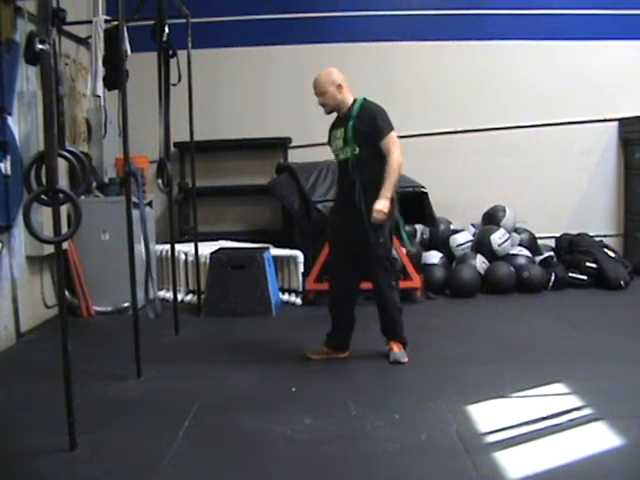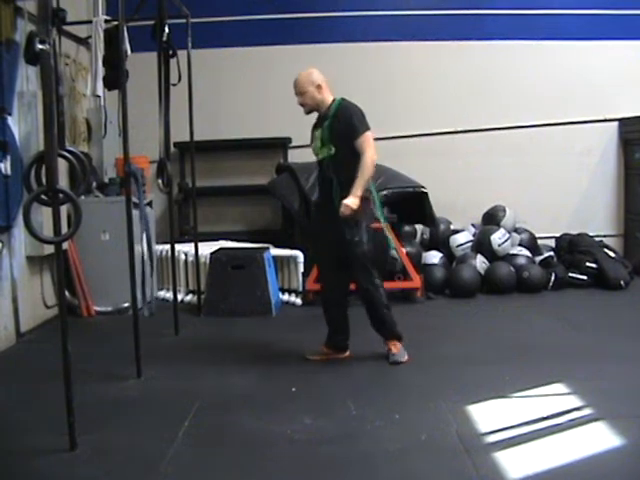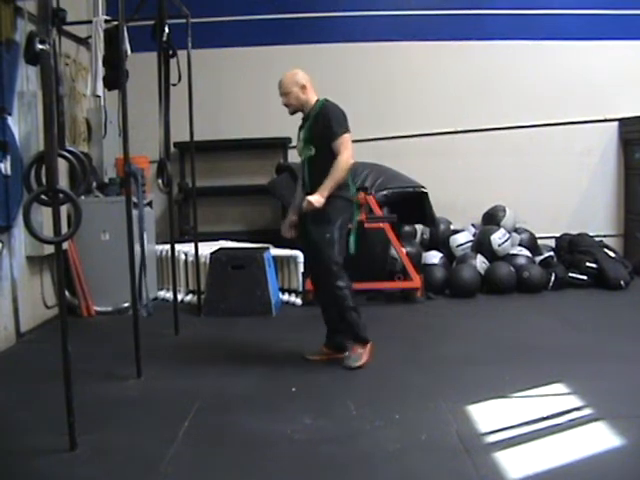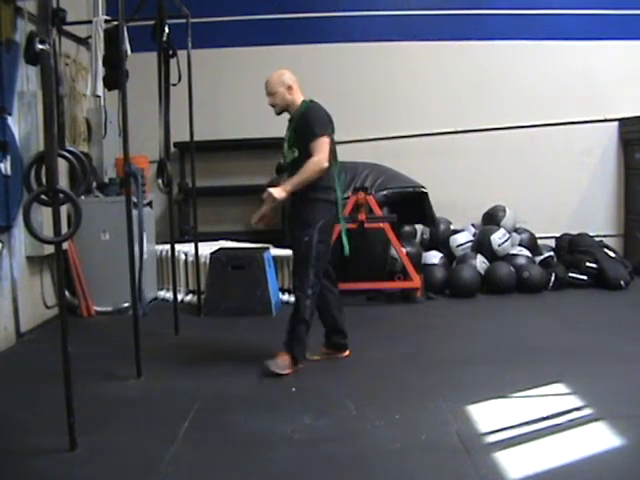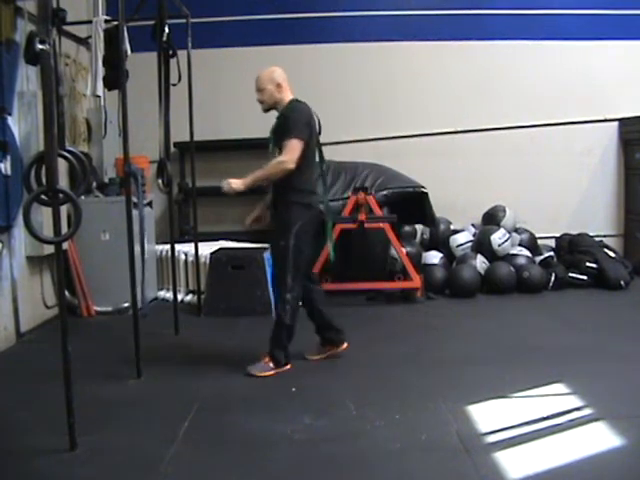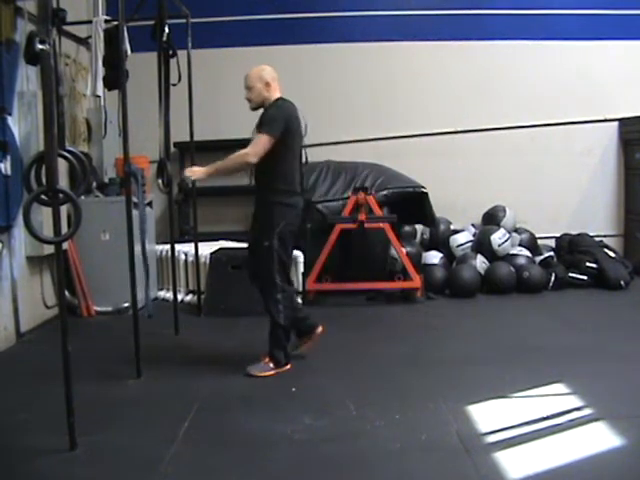
dt=0.2s
person 1, frame 1
left shoulder: (370, 113)
right shoulder: (335, 126)
left elbow: (394, 155)
left wrist: (385, 197)
right wrist: (336, 209)
left hip: (372, 212)
right hip: (344, 211)
left knee: (382, 277)
right knee: (340, 279)
left ankle: (396, 341)
right ankle: (338, 343)
person 1, frame 2
left shoulder: (347, 112)
right shoulder: (318, 125)
left elbow: (369, 154)
left wrist: (355, 196)
left hip: (351, 208)
right hip: (326, 209)
left knee: (363, 273)
right knee: (328, 278)
left ankle: (393, 339)
right ankle: (337, 343)
person 1, frame 3
left shoulder: (329, 113)
right shoulder: (306, 124)
left elbow: (345, 157)
left wrist: (321, 195)
right wrist: (294, 213)
left hip: (334, 206)
right hip: (314, 209)
left knee: (331, 272)
right knee: (319, 277)
left ankle: (359, 341)
right ankle: (336, 342)
person 1, frame 4
left shoulder: (313, 114)
right shoulder: (296, 121)
left elbow: (321, 161)
left wrist: (284, 189)
right wrist: (270, 205)
left hip: (318, 207)
right hip: (304, 207)
left knee: (306, 279)
right knee: (320, 276)
left ankle: (292, 353)
right ankle: (337, 343)
person 1, frame 5
left shoulder: (296, 113)
right shoulder: (288, 117)
left elbow: (287, 162)
left wrist: (245, 182)
right wrist: (265, 206)
left hip: (297, 209)
right hip: (290, 207)
left knee: (286, 281)
right knee: (302, 277)
left ankle: (278, 356)
right ankle: (333, 339)
person 1, frame 6
left shoulder: (277, 112)
right shoulder: (281, 113)
left elbow: (251, 156)
left wrist: (208, 171)
left hip: (279, 209)
right hip: (275, 206)
left knee: (273, 280)
right knee: (264, 274)
left ankle: (279, 357)
right ankle: (305, 327)
